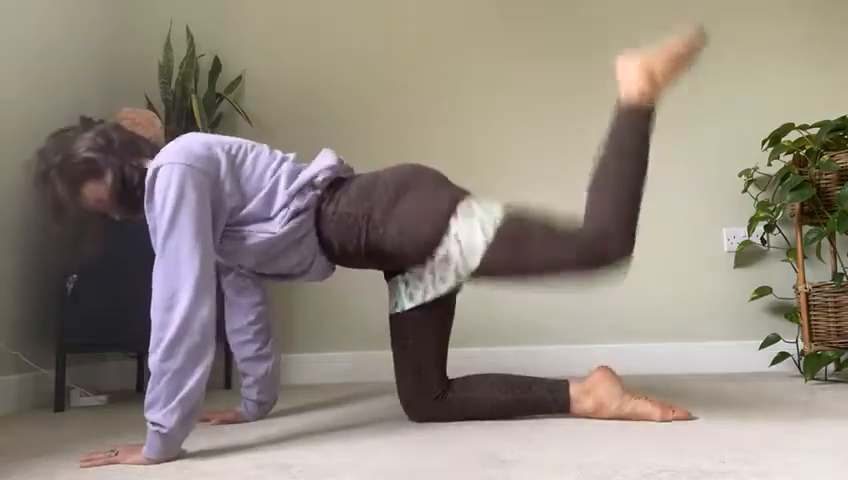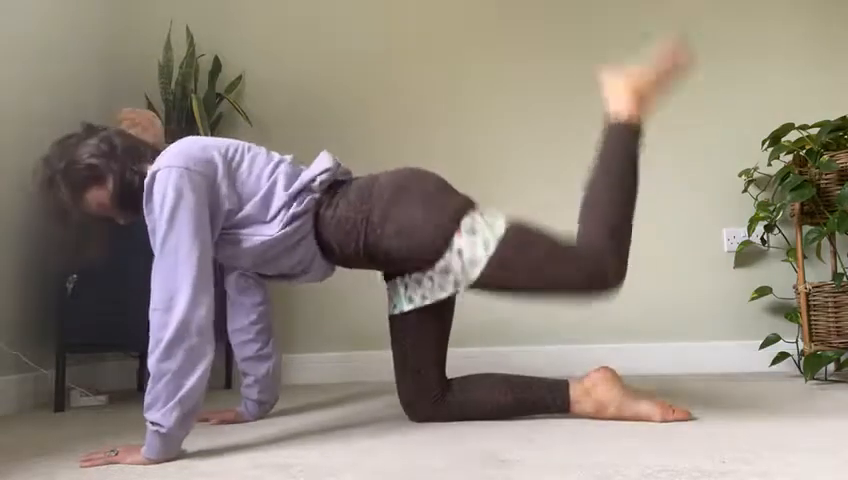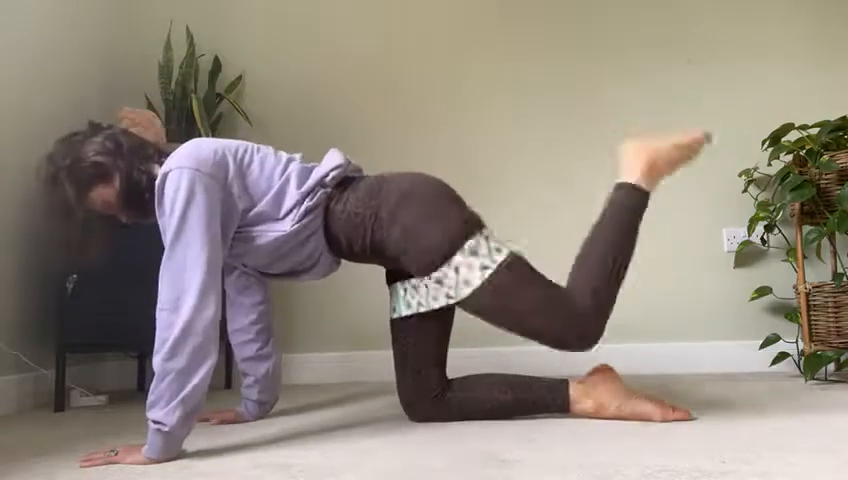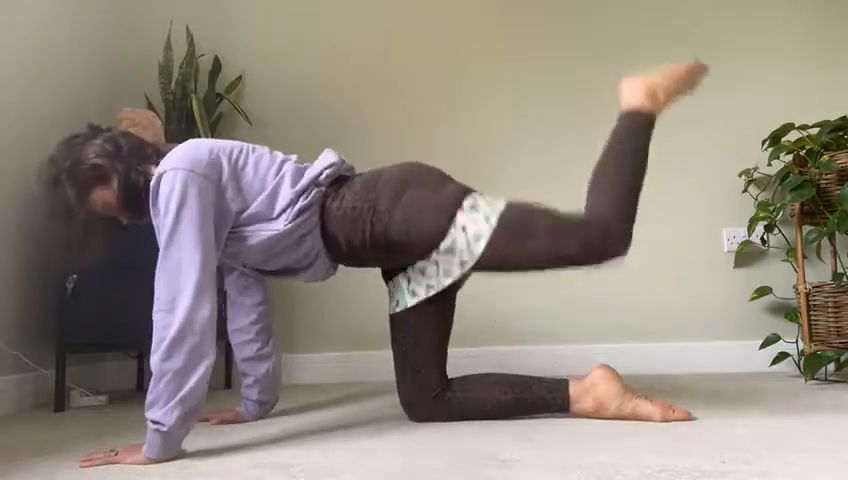
dt=0.1s
person 1, frame 1
left shoulder: (175, 167)
right shoulder: (179, 183)
left elbow: (182, 306)
right elbow: (241, 289)
left wrist: (160, 439)
right wrist: (254, 401)
left hip: (401, 208)
right hip: (397, 236)
left knee: (600, 244)
right knee: (425, 401)
left ankle: (637, 89)
right ankle: (588, 396)
person 1, frame 2
left shoulder: (179, 171)
right shoulder: (202, 191)
left elbow: (184, 308)
right elbow: (244, 290)
left wrist: (159, 439)
right wrist: (254, 400)
left hip: (412, 218)
right hip: (401, 243)
left knee: (597, 270)
right knee: (425, 402)
left ankle: (622, 109)
right ankle: (588, 394)
person 1, frame 3
left shoulder: (187, 172)
right shoulder: (195, 182)
left elbow: (188, 311)
right elbow: (243, 290)
left wrist: (158, 440)
right wrist: (254, 401)
left hip: (407, 216)
right hip: (398, 235)
left knee: (578, 319)
right knee: (426, 401)
left ankle: (638, 171)
right ankle: (587, 393)
person 1, frame 4
left shoulder: (181, 172)
right shoulder: (208, 186)
left elbow: (185, 309)
right elbow: (243, 291)
left wrist: (158, 441)
right wrist: (255, 401)
left hip: (406, 210)
right hip: (390, 228)
left knee: (602, 237)
right knee: (426, 401)
left ankle: (639, 103)
right ankle: (586, 394)
